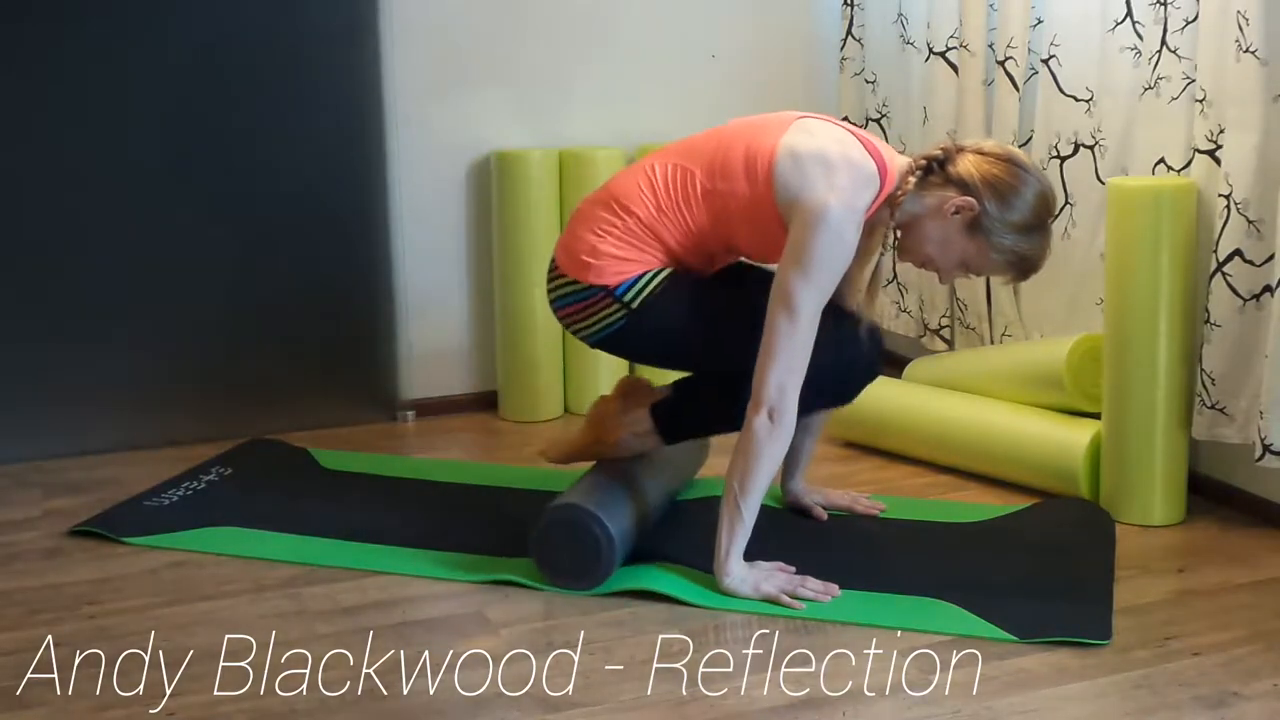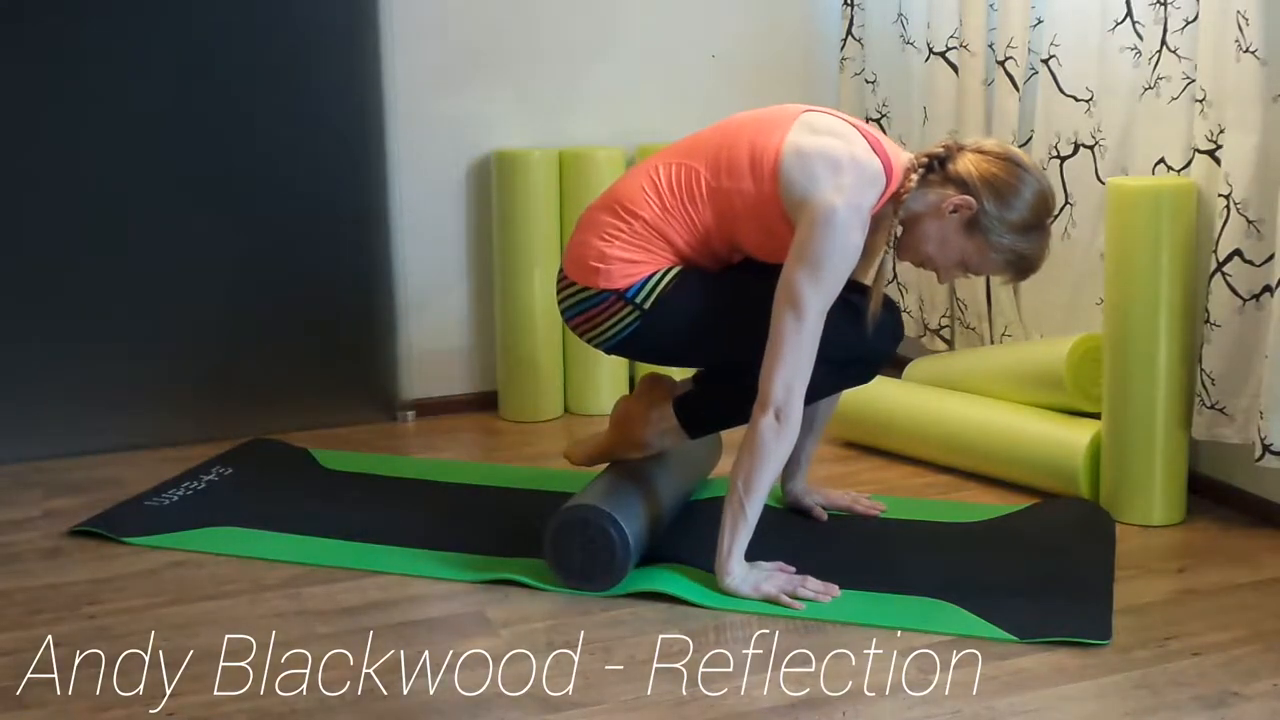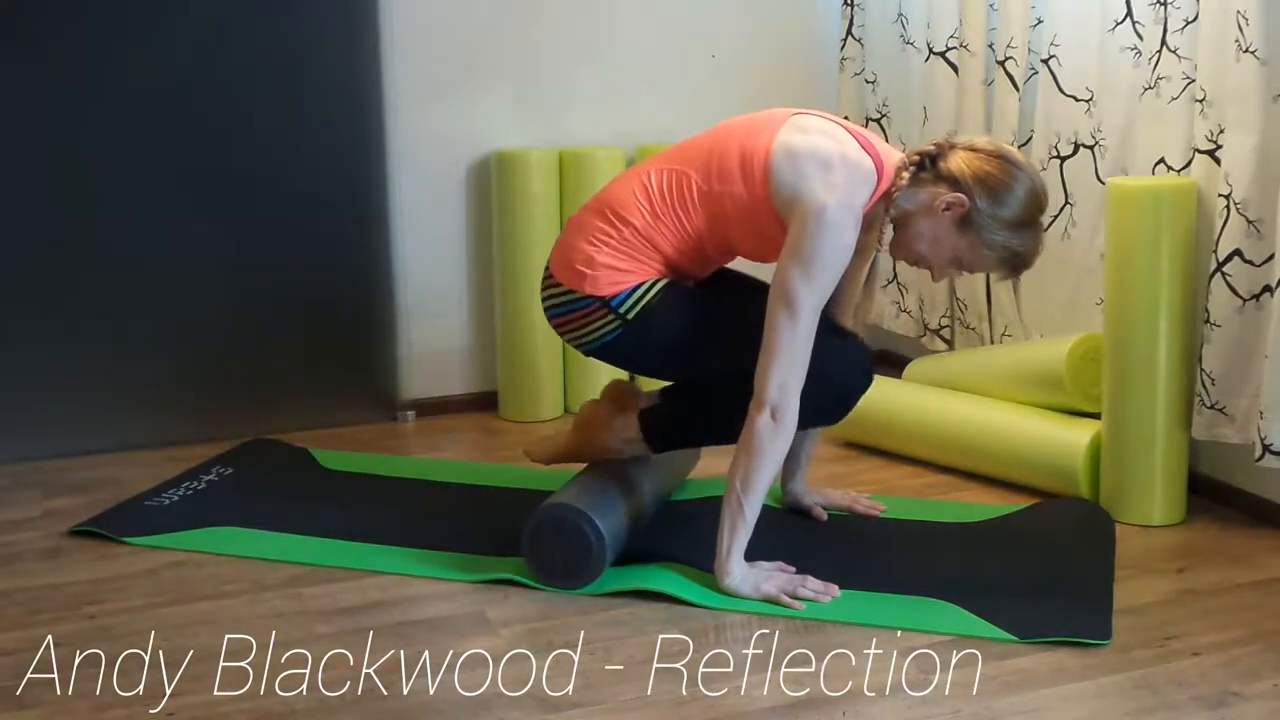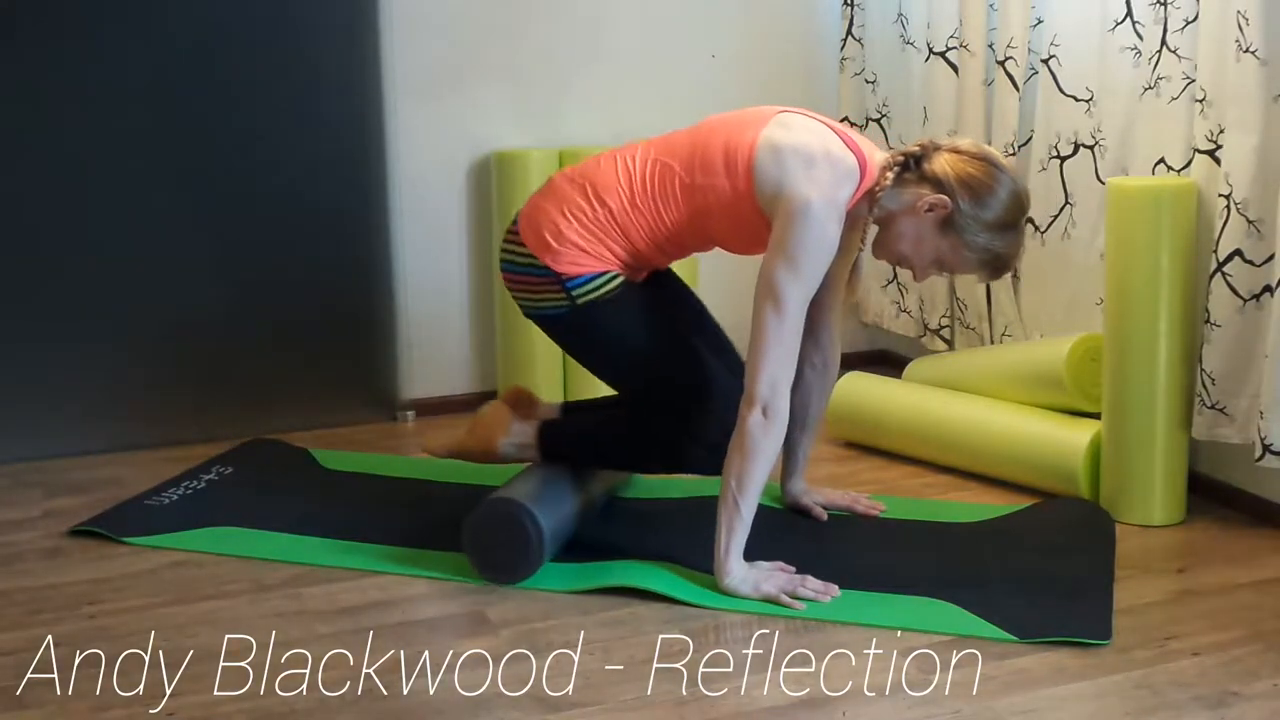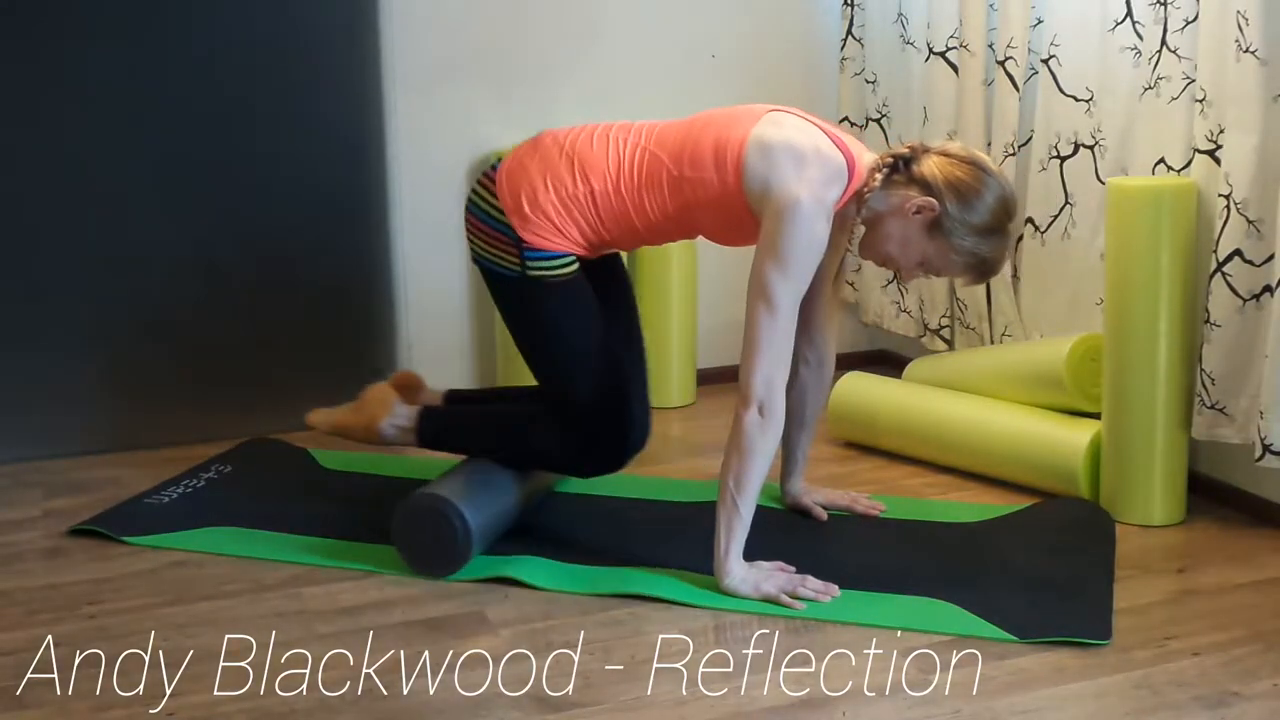
dt=0.5s
person 1, frame 1
left shoulder: (881, 181)
right shoulder: (838, 201)
left elbow: (810, 363)
right elbow: (773, 398)
left wrist: (794, 481)
right wrist: (731, 565)
left hip: (656, 257)
right hip: (605, 275)
left knee: (847, 352)
right knee: (849, 356)
left ankle: (650, 410)
right ankle: (637, 422)
person 1, frame 2
left shoulder: (888, 179)
right shoulder: (844, 201)
left elbow: (824, 353)
right elbow: (779, 397)
left wrist: (794, 481)
right wrist: (731, 566)
left hip: (658, 256)
right hip: (616, 281)
left knee: (849, 331)
right knee: (869, 332)
left ankle: (671, 404)
right ankle: (661, 421)
person 1, frame 3
left shoulder: (878, 179)
right shoulder: (837, 199)
left elbow: (831, 334)
right elbow: (775, 397)
left wrist: (795, 482)
right wrist: (731, 565)
left hip: (653, 267)
right hip: (601, 285)
left knee: (831, 359)
right knee: (836, 375)
left ankle: (640, 414)
right ankle: (623, 430)
person 1, frame 4
left shoulder: (858, 182)
right shoulder: (820, 197)
left elbow: (819, 350)
right elbow: (766, 396)
left wrist: (795, 480)
right wrist: (731, 565)
left hip: (606, 245)
right hip: (562, 254)
left knee: (719, 399)
right knee: (717, 423)
left ankle: (541, 418)
right ankle: (521, 437)
person 1, frame 5
left shoulder: (850, 186)
right shoulder: (810, 197)
left elbow: (814, 348)
right elbow: (761, 395)
left wrist: (793, 481)
right wrist: (731, 565)
left hip: (567, 205)
right hip: (526, 214)
left knee: (616, 423)
right knee: (600, 440)
left ankle: (424, 402)
right ankle: (396, 421)
